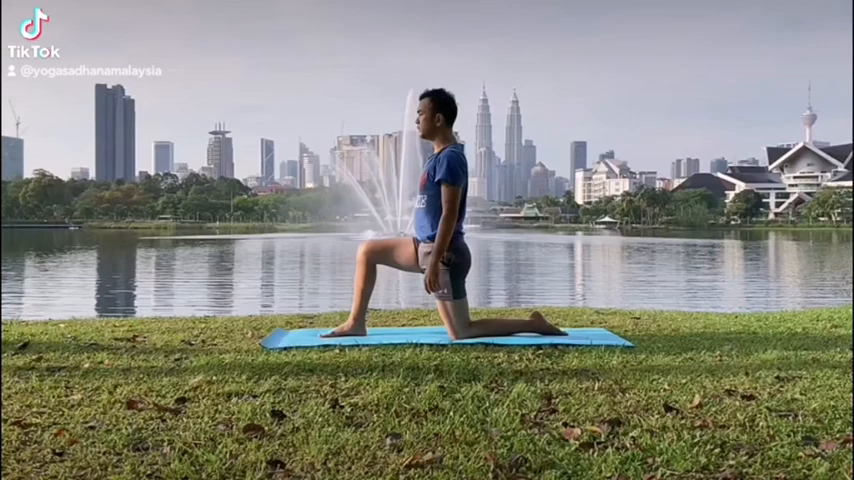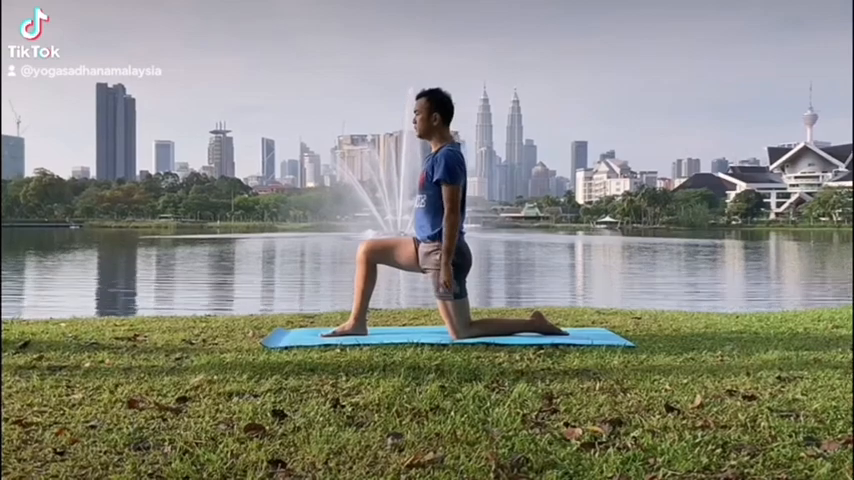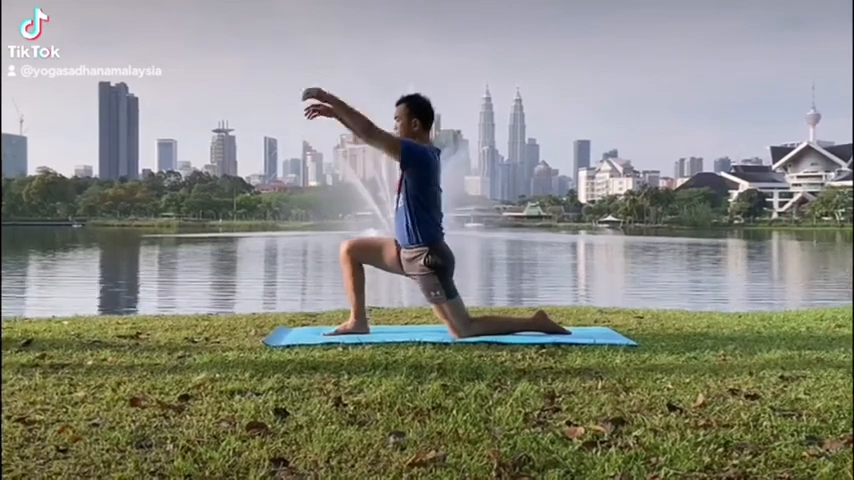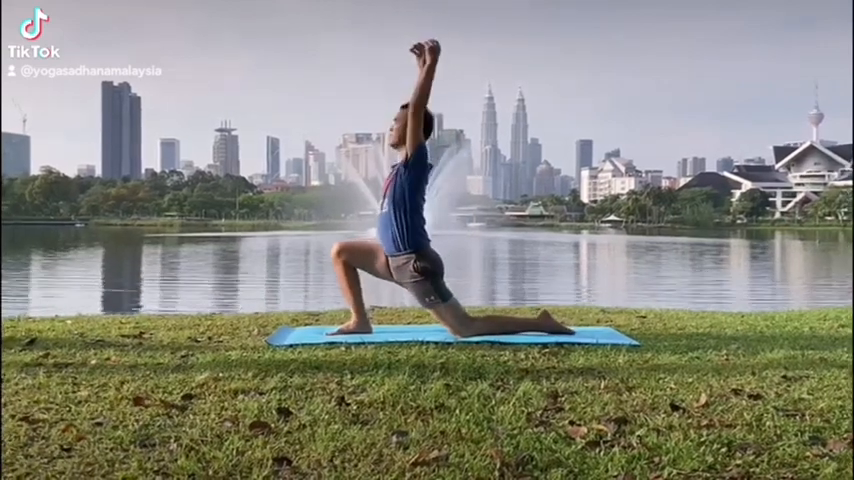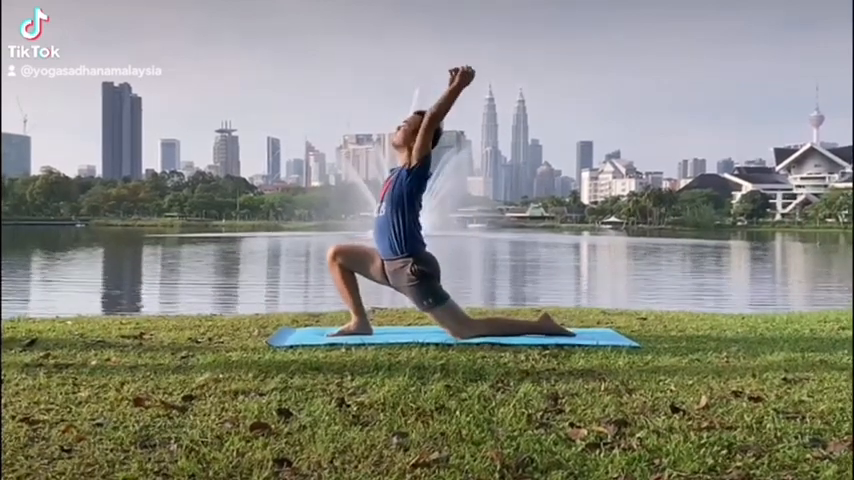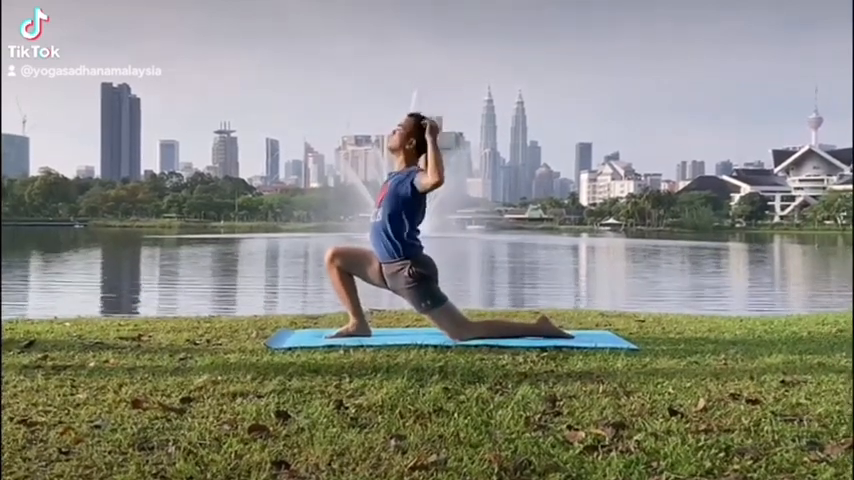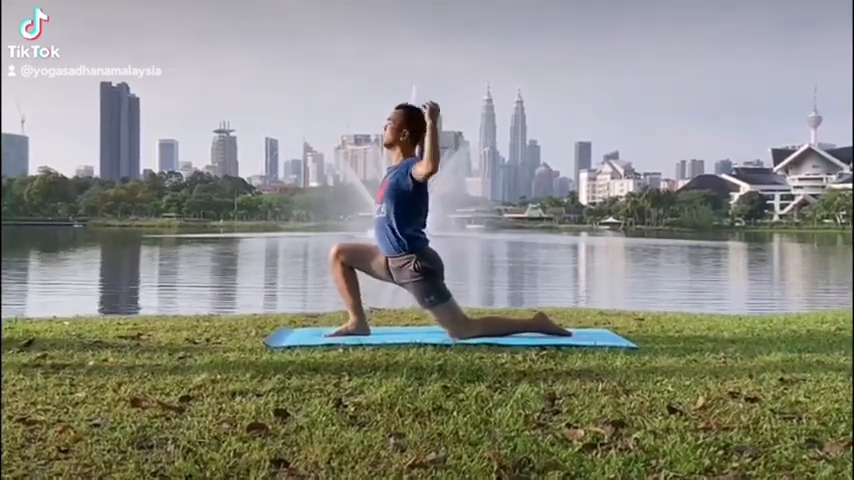
dt=0.7s
person 1, frame 1
left shoulder: (450, 158)
right shoulder: (440, 156)
left elbow: (449, 214)
left wrist: (433, 264)
left hip: (444, 252)
right hip: (426, 246)
left knee: (461, 332)
right knee: (367, 251)
left ankle: (532, 324)
right ankle: (356, 323)
person 1, frame 2
left shoulder: (447, 157)
right shoulder: (437, 155)
left elbow: (452, 213)
left wrist: (446, 264)
left hip: (441, 252)
right hip: (425, 246)
left knee: (462, 332)
right knee: (367, 250)
left ankle: (533, 324)
right ankle: (357, 322)
person 1, frame 3
left shoulder: (420, 155)
right shoulder: (424, 153)
left elbow: (371, 135)
right elbow: (372, 135)
left wrist: (332, 104)
right wrist: (336, 109)
left hip: (427, 257)
right hip: (408, 250)
left knee: (463, 330)
right knee: (350, 250)
left ankle: (535, 324)
right ankle: (357, 323)
person 1, frame 4
left shoulder: (415, 162)
right shoulder: (404, 165)
left elbow: (417, 111)
right elbow: (414, 110)
left wrist: (430, 65)
right wrist: (425, 66)
left hip: (415, 264)
right hip: (396, 258)
left knee: (465, 328)
right knee: (340, 252)
left ankle: (540, 323)
right ankle: (359, 321)
person 1, frame 5
left shoulder: (414, 170)
right shoulder: (401, 171)
left elbow: (431, 123)
right elbow: (430, 122)
left wrist: (458, 87)
right wrist: (453, 89)
left hip: (412, 268)
right hip: (391, 263)
left knee: (465, 330)
right knee: (337, 255)
left ankle: (540, 326)
right ankle: (360, 322)
person 1, frame 6
left shoulder: (411, 177)
right shoulder: (398, 176)
left elbow: (436, 178)
left wrist: (431, 139)
left hip: (409, 271)
right hip: (389, 266)
left knee: (463, 332)
right knee: (335, 257)
left ankle: (536, 328)
right ankle: (358, 323)
person 1, frame 7
left shoulder: (411, 170)
right shoulder: (398, 167)
left elbow: (431, 166)
left wrist: (431, 123)
left hip: (415, 264)
right hip: (394, 260)
left knee: (462, 329)
right knee: (340, 254)
left ankle: (534, 324)
right ankle: (358, 323)
